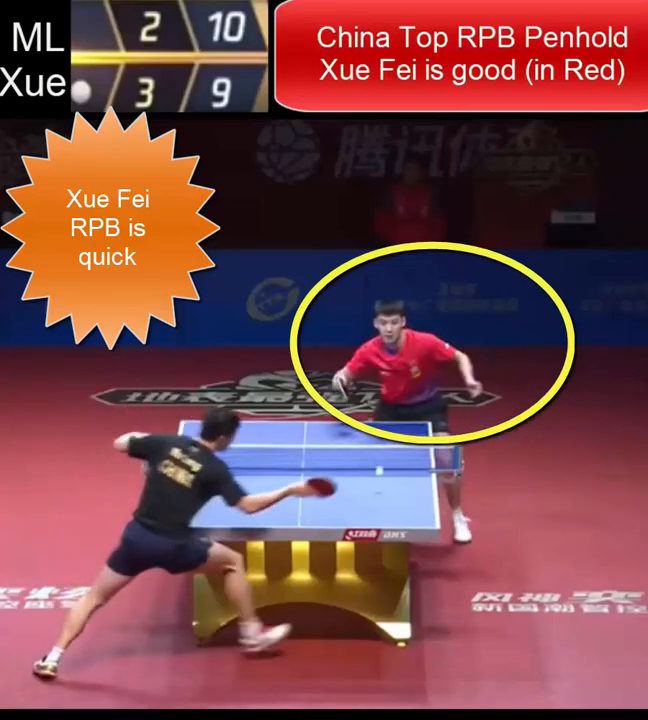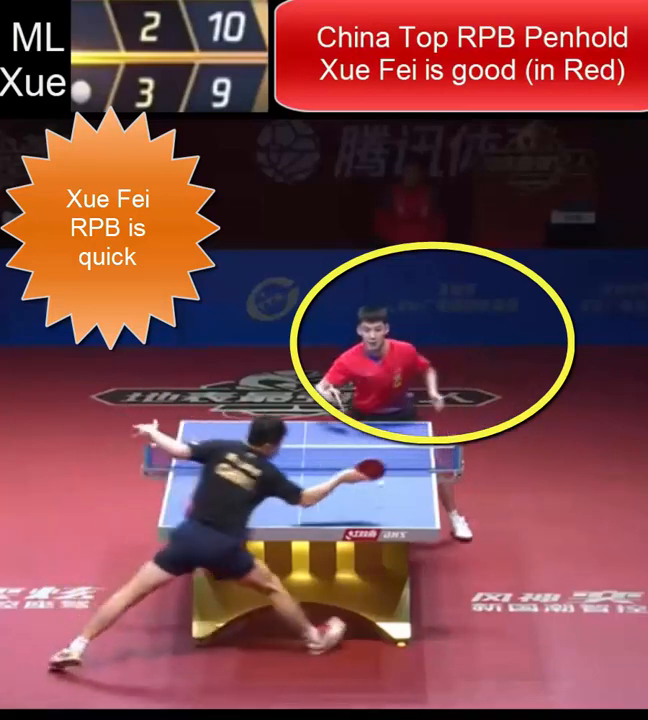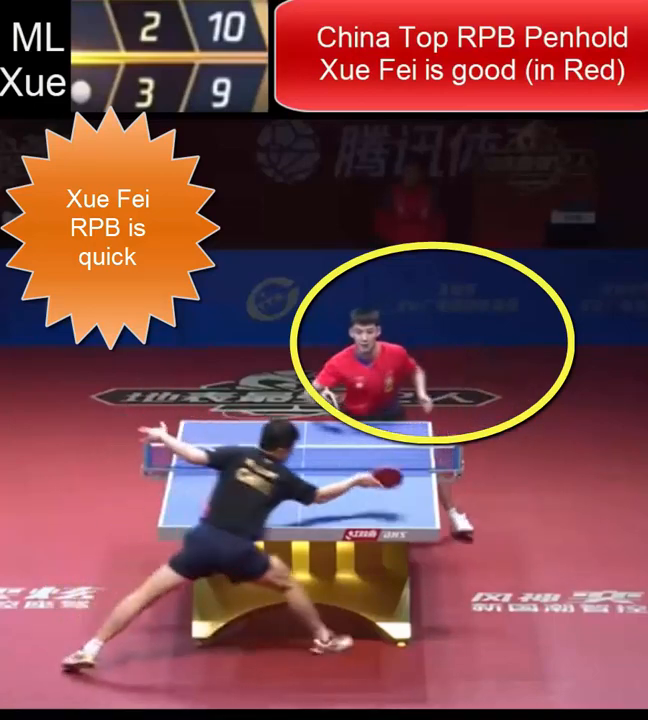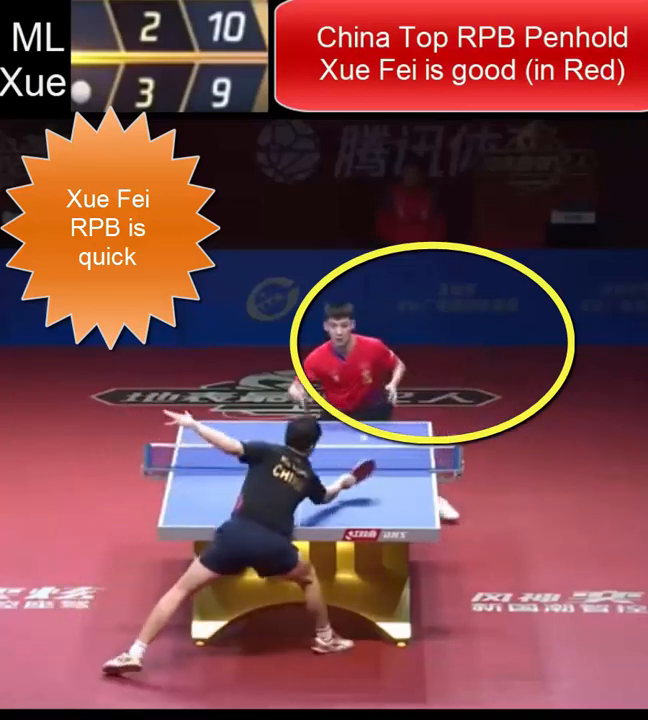
dt=0.1s
person 1, frame 1
left shoulder: (170, 443)
right shoulder: (217, 468)
left elbow: (120, 444)
right elbow: (247, 505)
left wrist: (133, 436)
right wrist: (292, 490)
left hip: (136, 535)
right hip: (172, 545)
left knee: (96, 596)
right knee: (233, 563)
left ankle: (52, 659)
right ankle: (252, 633)
person 1, frame 2
left shoulder: (219, 449)
right shoulder: (269, 474)
left elbow: (177, 450)
right elbow: (306, 499)
left wrist: (152, 432)
right wrist: (341, 478)
left hip: (189, 536)
right hip: (224, 547)
left knee: (132, 592)
right knee: (272, 587)
left ankle: (75, 650)
right ankle: (317, 638)
person 1, frame 3
left shoulder: (239, 456)
right shoulder: (286, 479)
left elbow: (196, 456)
right elbow: (320, 495)
left wrist: (163, 437)
right wrist: (356, 481)
left hip: (203, 540)
right hip: (238, 550)
left knee: (146, 594)
right knee: (288, 584)
left ankle: (90, 651)
right ankle: (323, 638)
person 1, frame 4
left shoulder: (267, 452)
right shoulder: (309, 476)
left elbow: (231, 445)
right elbow: (326, 496)
left wrist: (191, 424)
right wrist: (344, 482)
left hip: (236, 534)
right hip: (271, 545)
left knee: (181, 589)
right knee: (308, 578)
left ankle: (134, 654)
right ankle: (325, 638)
person 2, frame 1
left shoulder: (424, 342)
right shoulder: (368, 351)
left elbow: (461, 357)
right elbow: (343, 375)
left wrist: (469, 380)
right wrist: (340, 378)
left hip: (427, 406)
right hip: (390, 408)
left ankle: (459, 517)
person 2, frame 2
left shoulder: (405, 351)
right shoulder: (348, 360)
left elbow: (428, 370)
right elbow: (320, 387)
left wrist: (433, 392)
right wrist: (327, 393)
left hip: (401, 415)
right hip: (365, 418)
left ankle: (455, 518)
person 2, frame 3
left shoulder: (396, 354)
right shoulder: (338, 363)
left elbow: (417, 371)
right elbow: (313, 390)
left wrist: (422, 393)
right wrist: (323, 395)
left hip: (389, 417)
right hip: (353, 420)
left ankle: (455, 515)
person 2, frame 4
left shoulder: (373, 347)
right shoulder: (317, 358)
left elbow: (398, 365)
right elbow: (294, 388)
left wrist: (393, 384)
right wrist: (299, 394)
left hip: (374, 410)
right hip: (338, 414)
left ankle: (436, 500)
